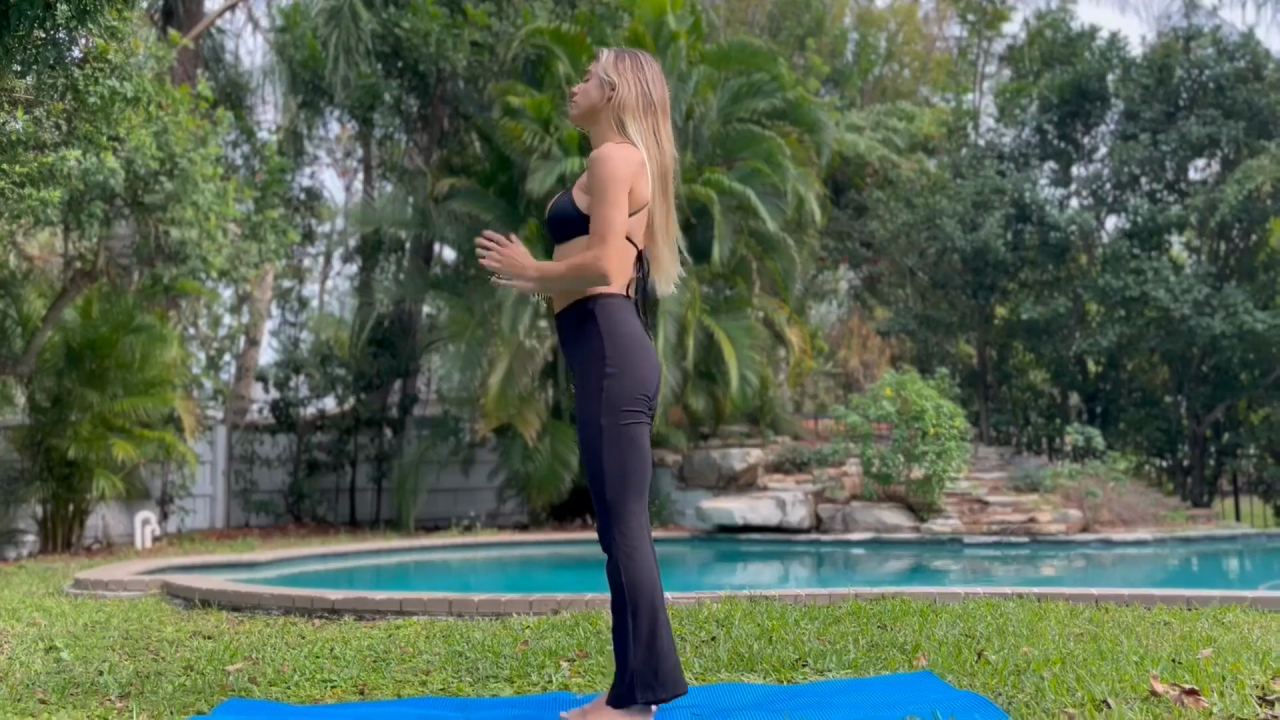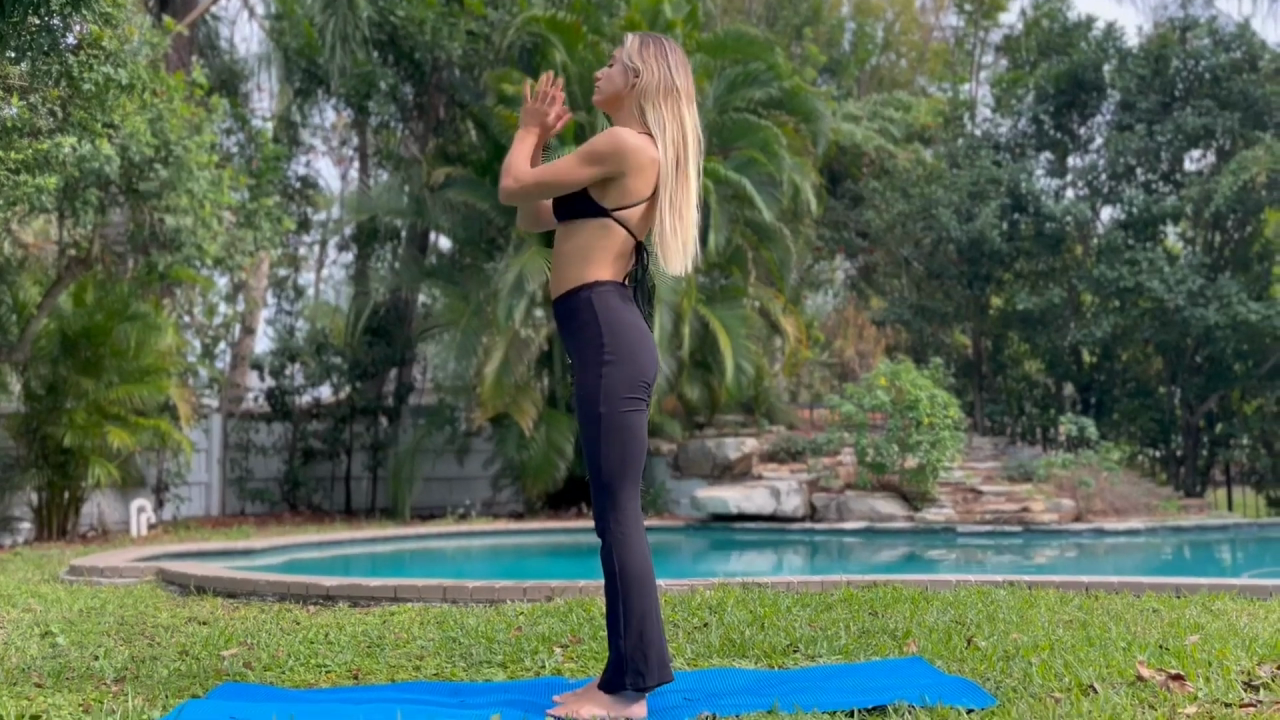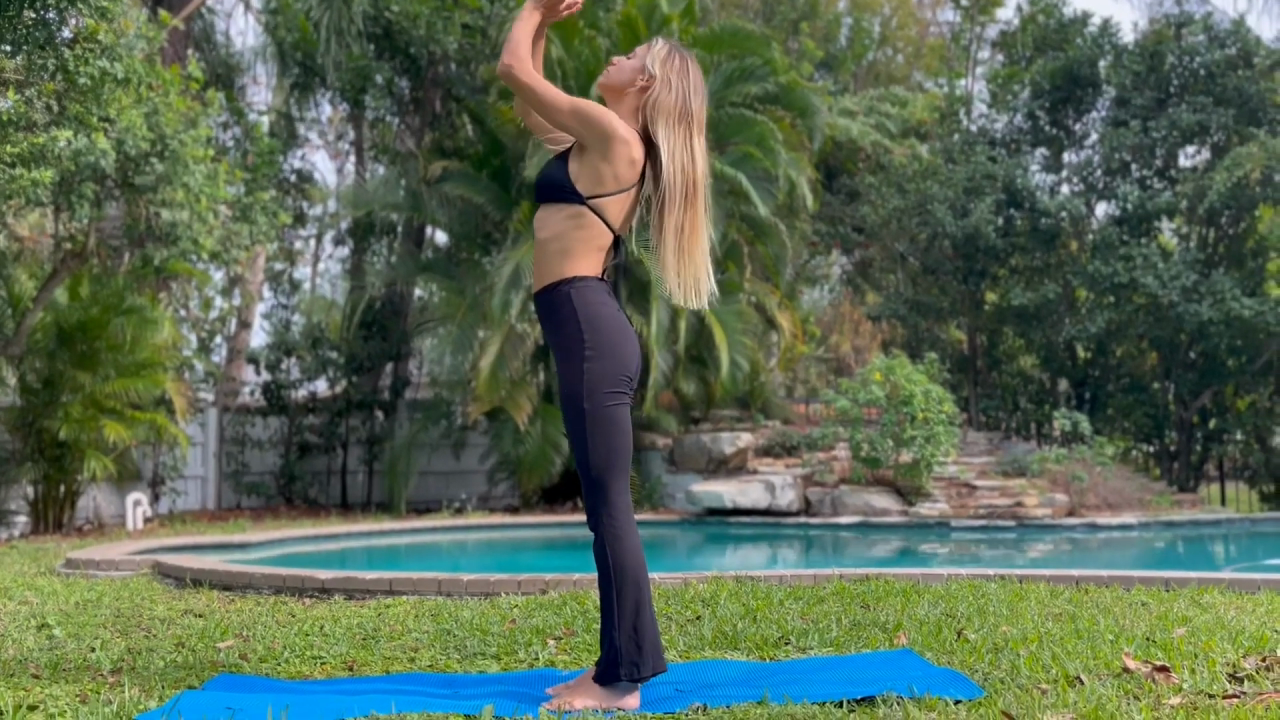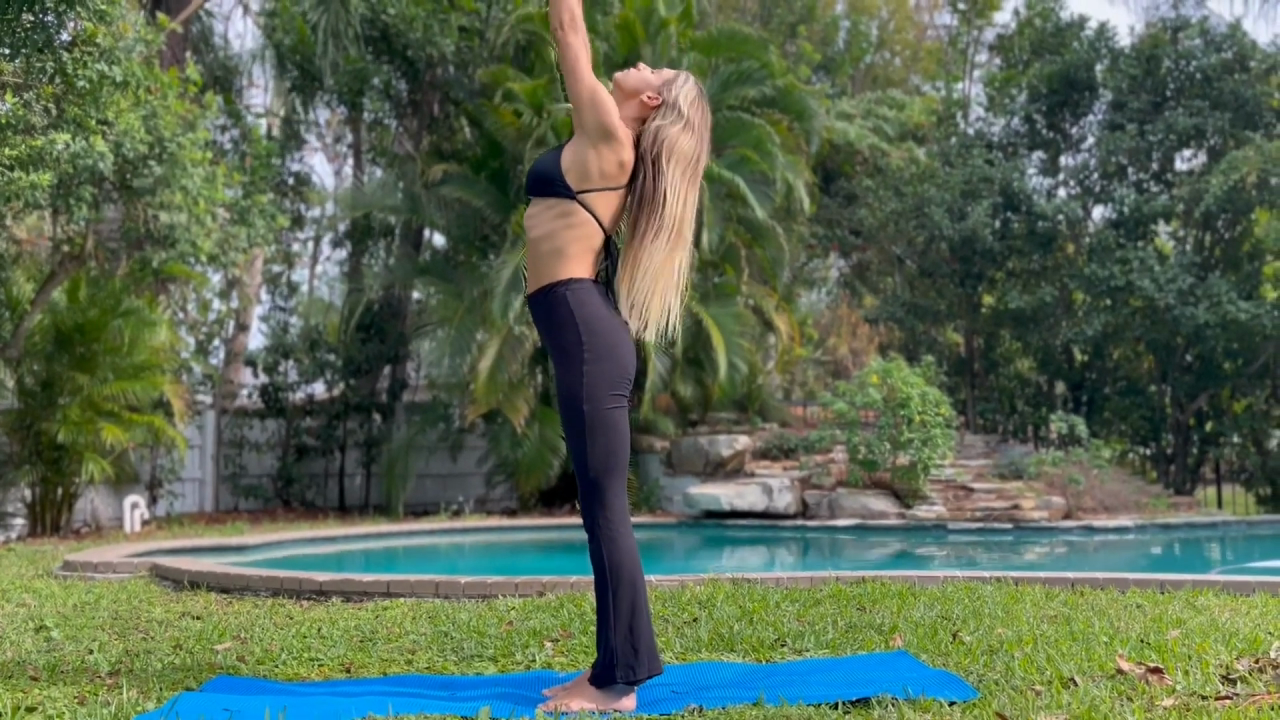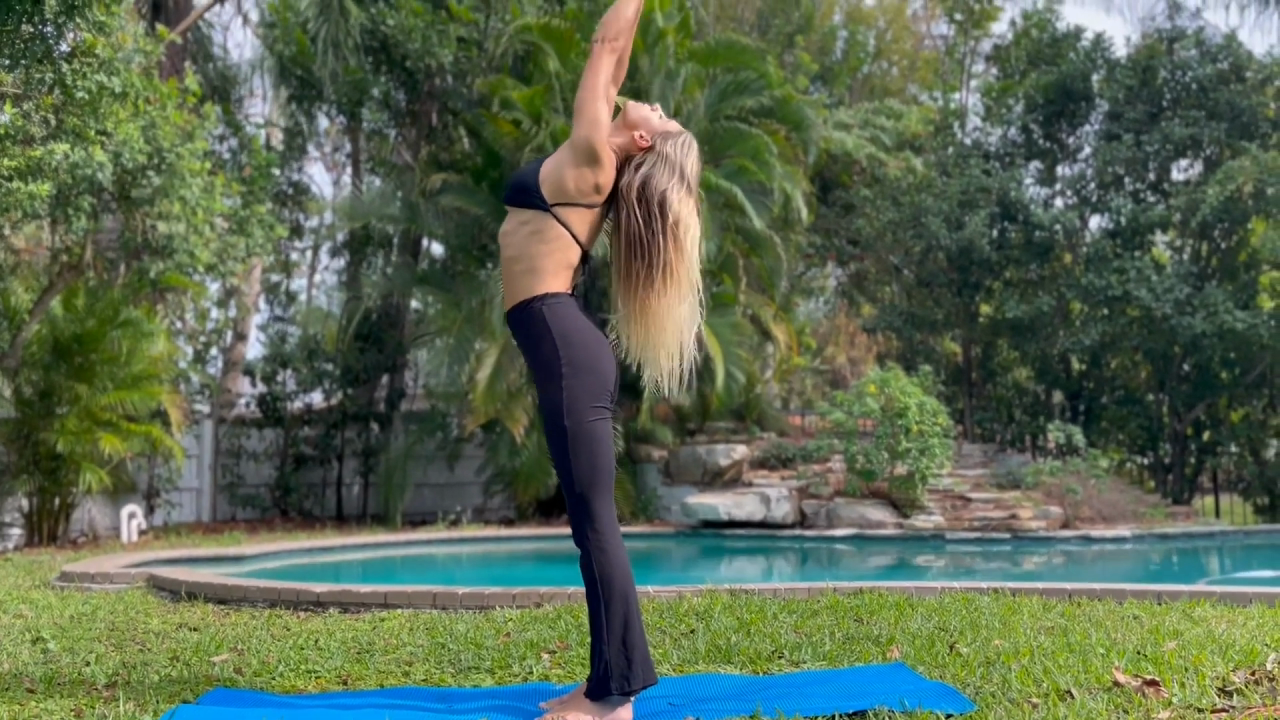
dt=0.5s
person 1, frame 1
left shoulder: (615, 158)
right shoulder: (615, 166)
left elbow: (596, 265)
left wrist: (530, 273)
right wrist: (533, 268)
left hip: (610, 354)
right hip: (609, 354)
left knee: (624, 529)
right knee: (623, 530)
person 1, frame 2
left shoulder: (623, 143)
right shoulder: (627, 154)
left elbow: (515, 188)
right elbow: (536, 217)
left wrist: (529, 132)
right wrist: (538, 135)
left hip: (606, 338)
right hip: (605, 339)
left knee: (618, 516)
right knee: (616, 516)
person 1, frame 3
left shoulder: (612, 134)
right shoulder: (598, 143)
left elbow: (513, 70)
right elbow: (526, 101)
left hip: (588, 332)
right hip: (587, 332)
left knee: (608, 507)
right knee: (605, 507)
left ankle: (621, 679)
right ankle: (619, 666)
person 1, frame 4
left shoulder: (608, 134)
right shoulder: (603, 141)
left hip: (585, 333)
right hip: (584, 334)
left knee: (605, 508)
right knee: (601, 508)
person 1, frame 5
left shoulder: (592, 158)
right shoulder: (595, 163)
right elbow: (611, 65)
left hip: (564, 347)
right hip: (567, 349)
left knee: (594, 520)
right knee: (591, 520)
